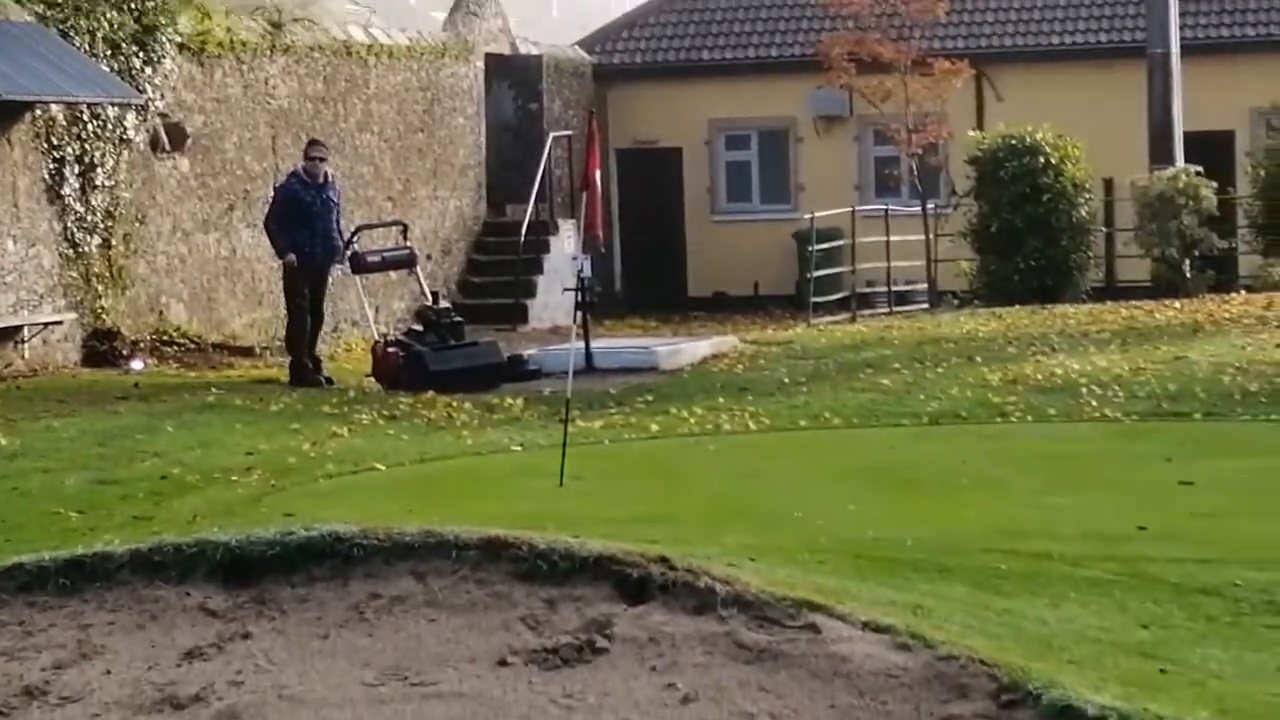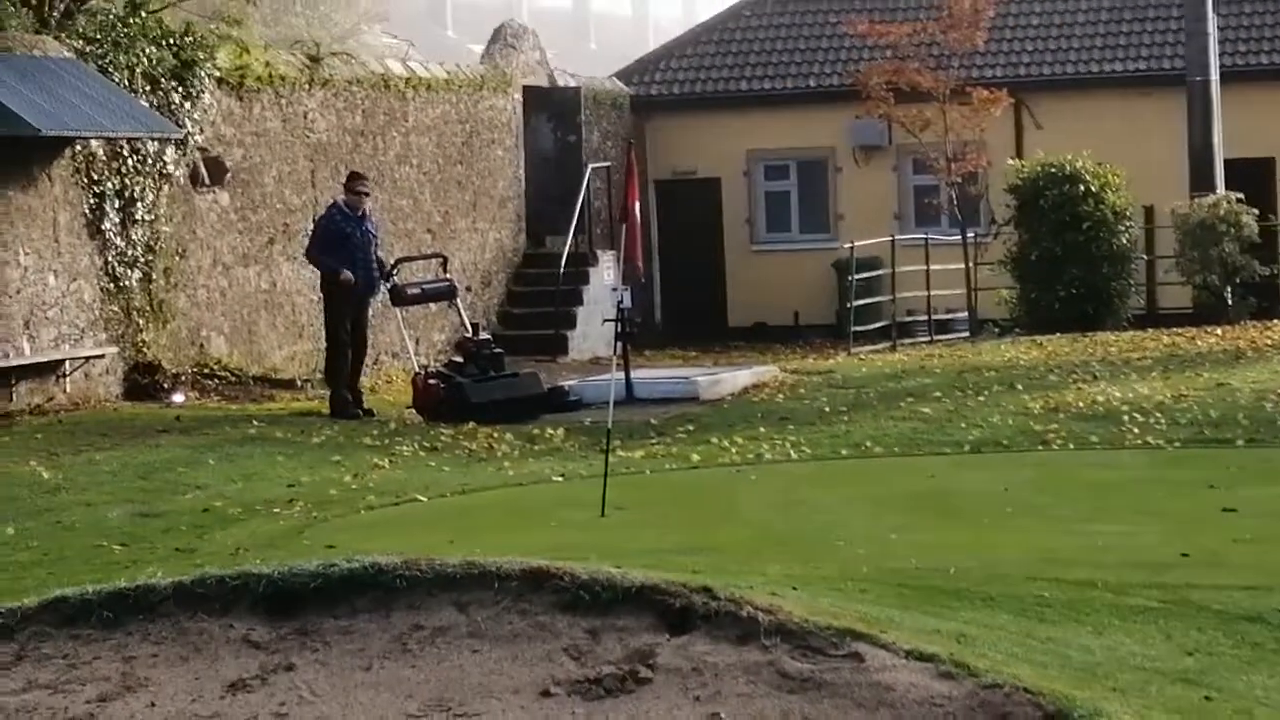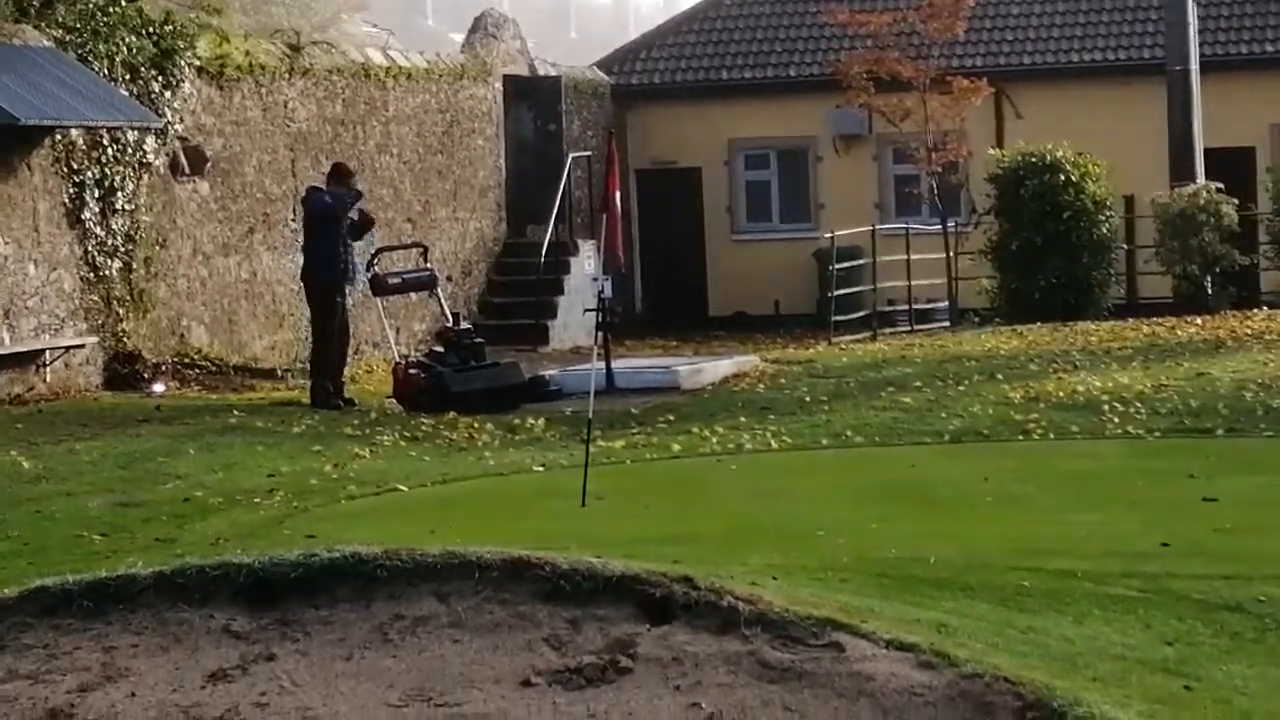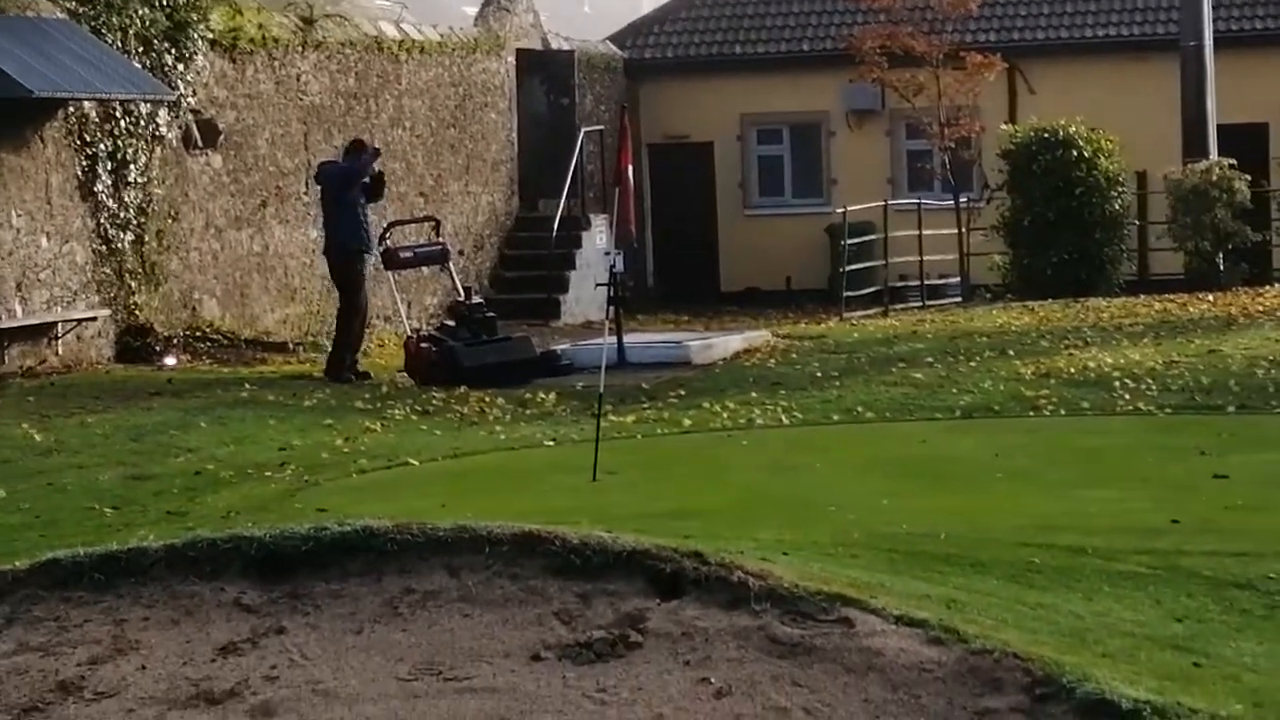
dt=0.3s
person 1, frame 1
left shoulder: (332, 188)
right shoulder: (290, 187)
right elbow: (272, 222)
left wrist: (341, 247)
right wrist: (284, 251)
left hip: (323, 262)
right hip: (299, 261)
left knee: (316, 314)
right knee: (300, 313)
left ankle: (312, 366)
right ankle: (300, 370)
person 1, frame 2
left shoulder: (368, 220)
right shoulder: (331, 219)
right elbow: (313, 253)
left wrist: (383, 270)
right wrist: (336, 271)
left hip: (363, 293)
right hip: (339, 293)
left knee: (359, 346)
right knee: (339, 346)
left ankle: (353, 398)
right ankle: (339, 402)
person 1, frame 3
left shoulder: (338, 206)
right shoulder: (318, 201)
left elbow: (352, 233)
right elbow: (335, 212)
left wrist: (364, 221)
right wrist: (353, 196)
left hip: (335, 280)
right hip: (321, 280)
left knee: (340, 336)
right knee: (327, 335)
left ankle: (335, 388)
right ankle: (321, 392)
person 1, frame 4
left shoulder: (350, 181)
right shoulder: (335, 174)
left elbow: (373, 194)
right elbow: (356, 170)
left wrist: (375, 174)
right wrist: (370, 157)
left hip: (351, 250)
right hip: (344, 250)
left knee: (356, 307)
right knee: (354, 306)
left ankle: (348, 362)
right ankle: (337, 364)
